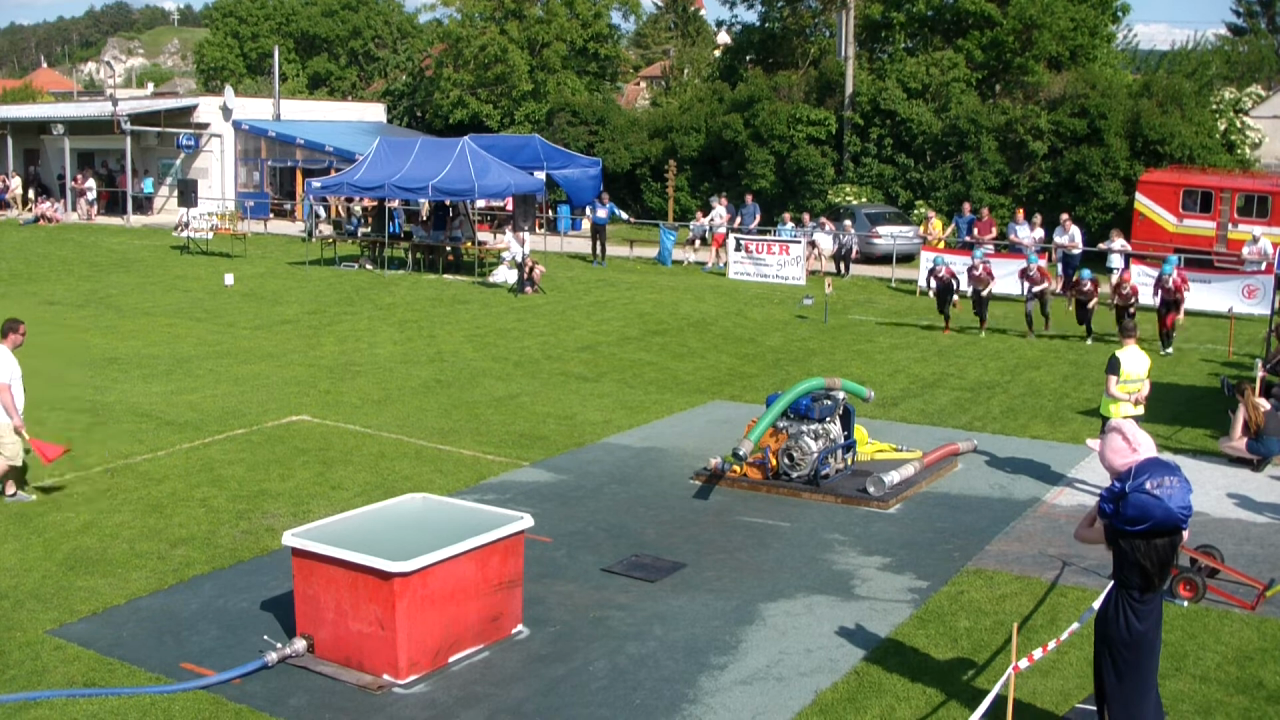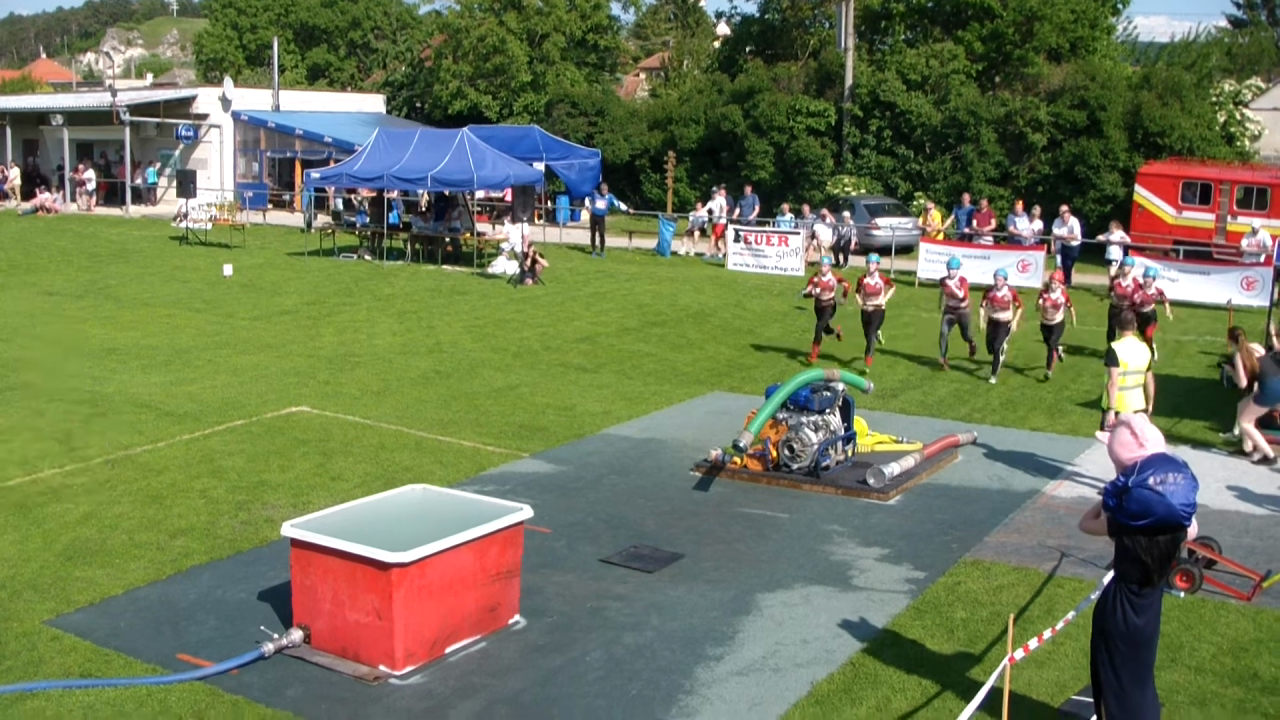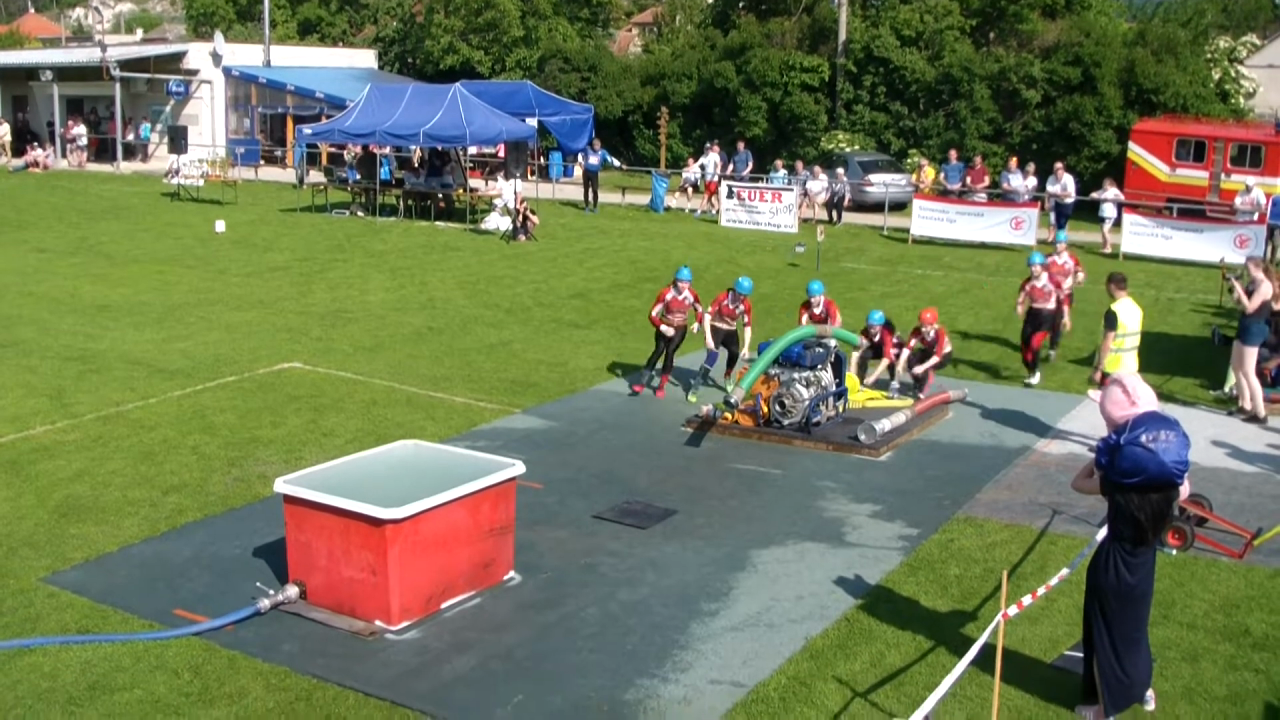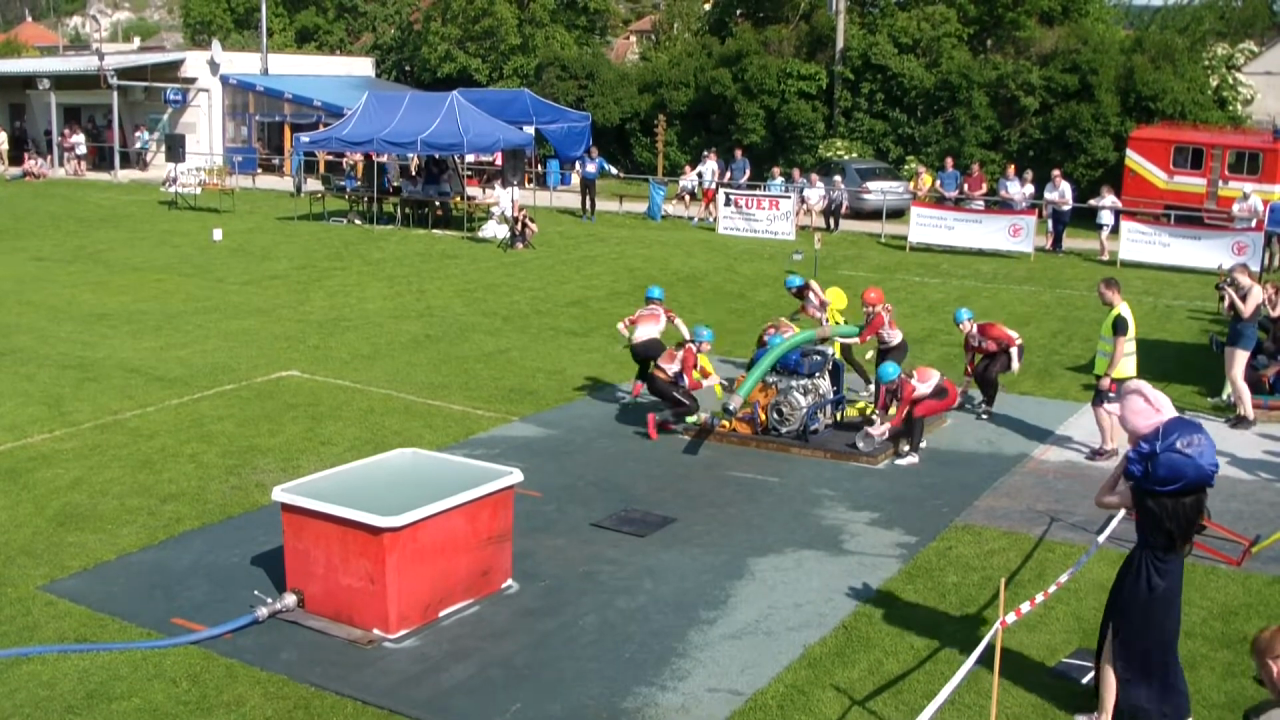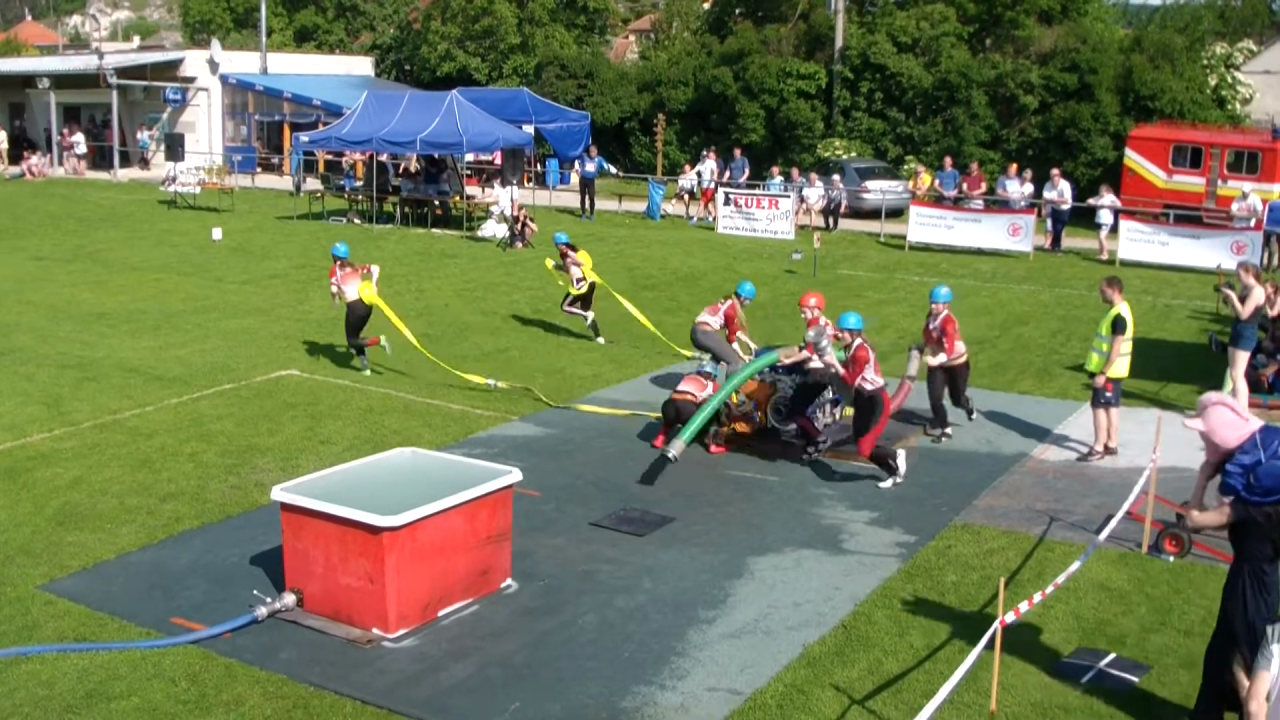
dt=1s
person 1, frame 1
left shoulder: (1122, 532)
right shoulder: (1173, 528)
left elbow: (1081, 532)
left wrist: (1105, 502)
left hip: (1121, 615)
right hip: (1150, 610)
left knee: (1121, 694)
right knee: (1142, 683)
person 1, frame 2
left shoulder: (1125, 522)
right shoulder: (1179, 520)
left elbow: (1086, 522)
right elbow: (1190, 531)
left wrist: (1113, 495)
left hip: (1120, 605)
right hip: (1150, 600)
left knee: (1116, 675)
right knee: (1140, 668)
person 1, frame 3
left shoulder: (1117, 482)
right shoulder: (1170, 479)
left elbow: (1078, 482)
right elbow: (1183, 490)
left wrist: (1105, 454)
left hip: (1113, 563)
right hip: (1143, 559)
left knee: (1107, 632)
right knee: (1133, 624)
right ankle: (1141, 688)
person 1, frame 4
left shoulder: (1148, 491)
right shoulder: (1192, 483)
left elbow: (1102, 498)
left wrist: (1126, 461)
left hip: (1143, 571)
right hip: (1170, 570)
left knee: (1115, 646)
right knee: (1159, 643)
person 1, frame 5
left shoulder: (1248, 502)
left elbow: (1194, 519)
left wrist: (1203, 477)
right wrist: (1214, 473)
left hip: (1249, 584)
left knee: (1242, 674)
right knee: (1224, 659)
